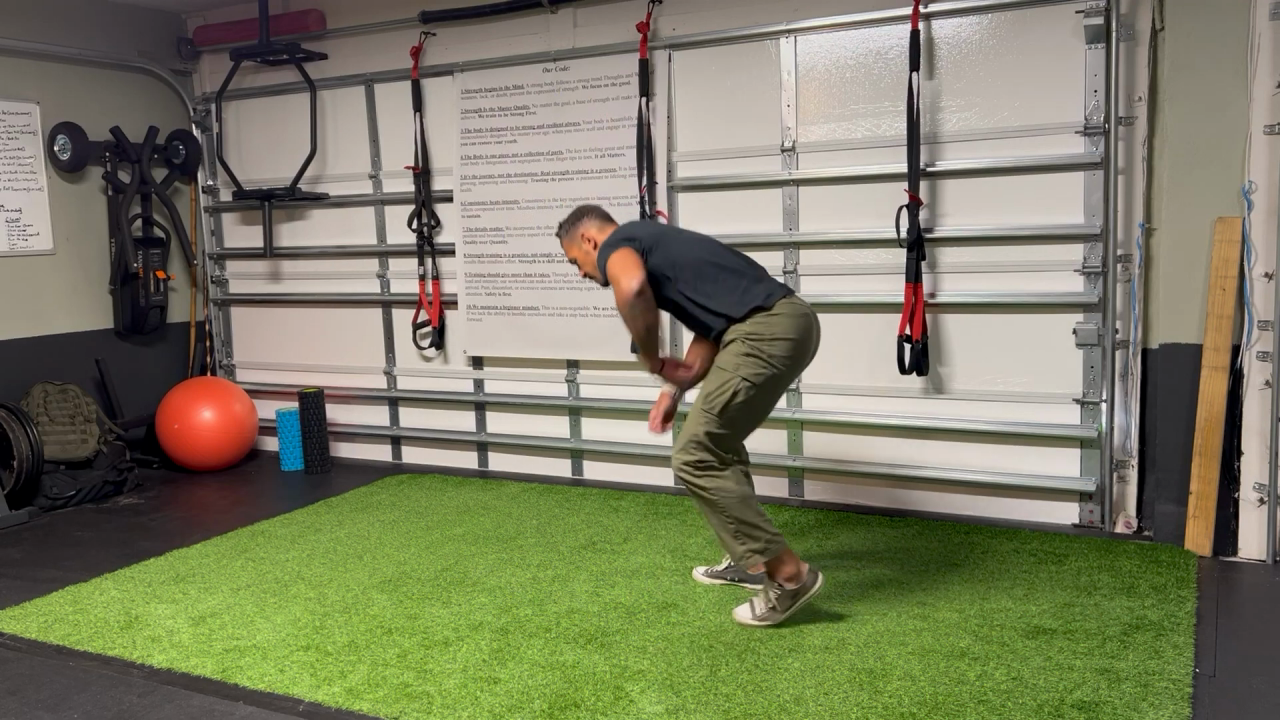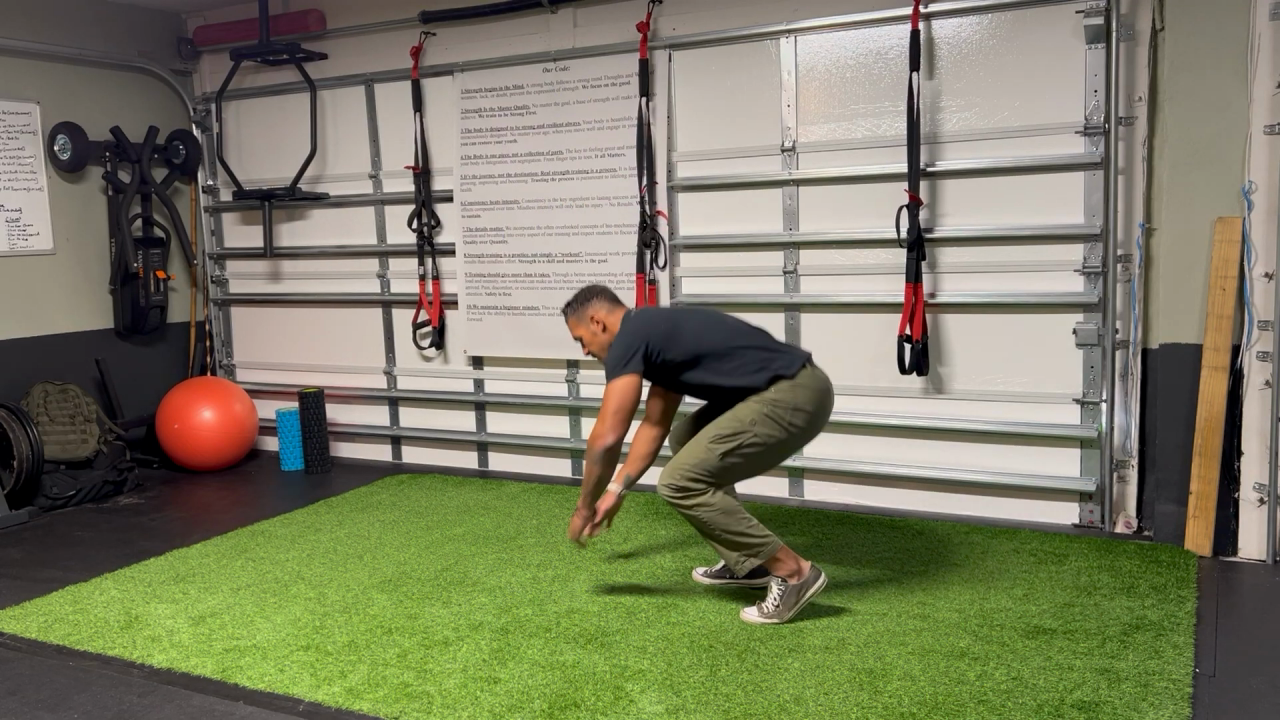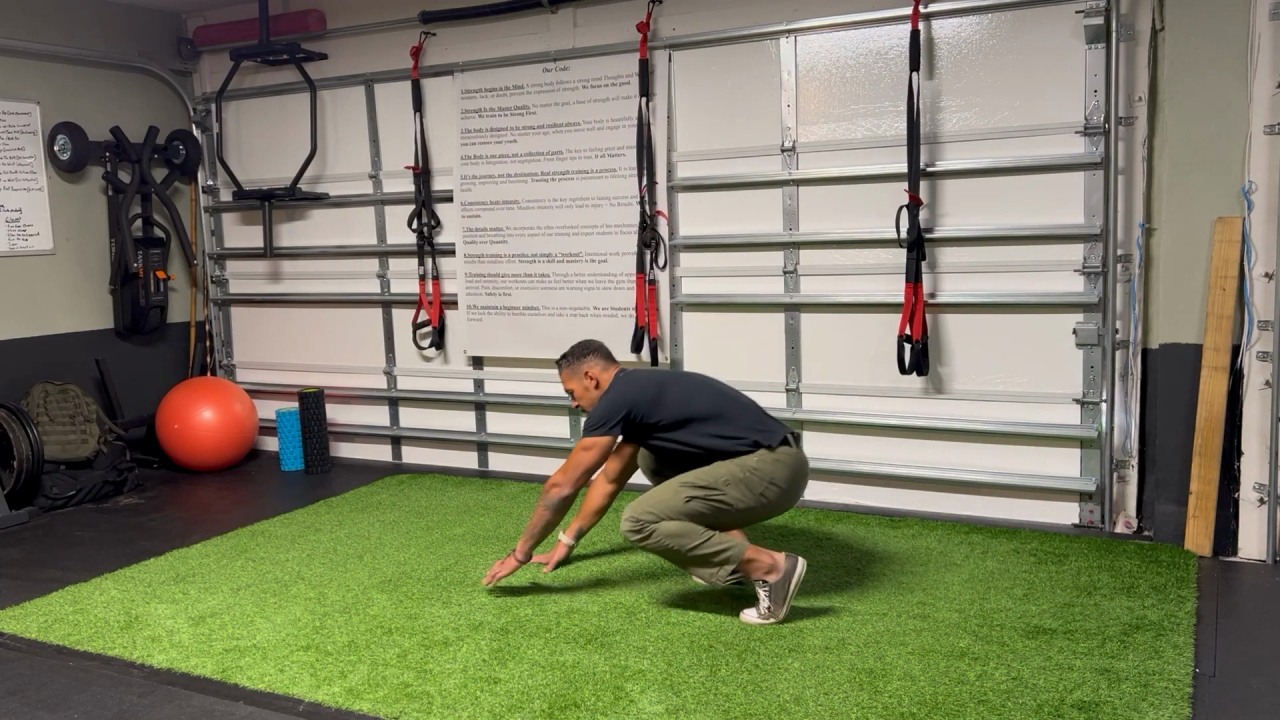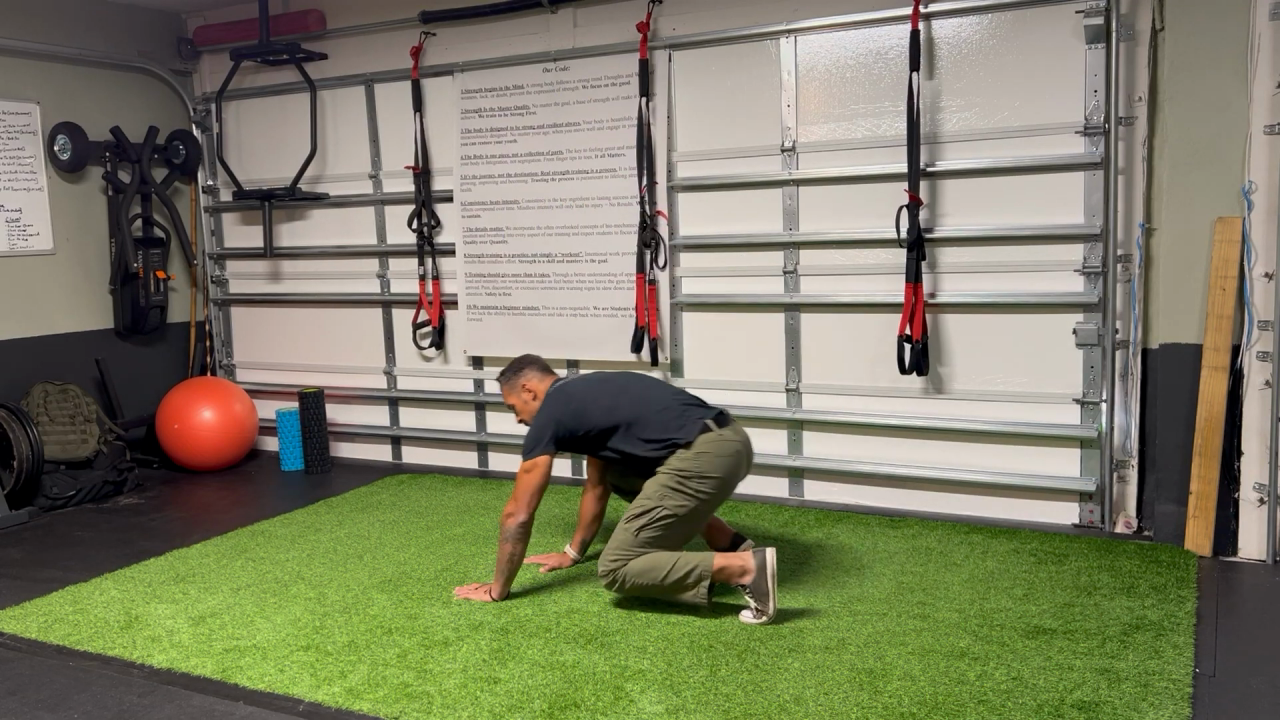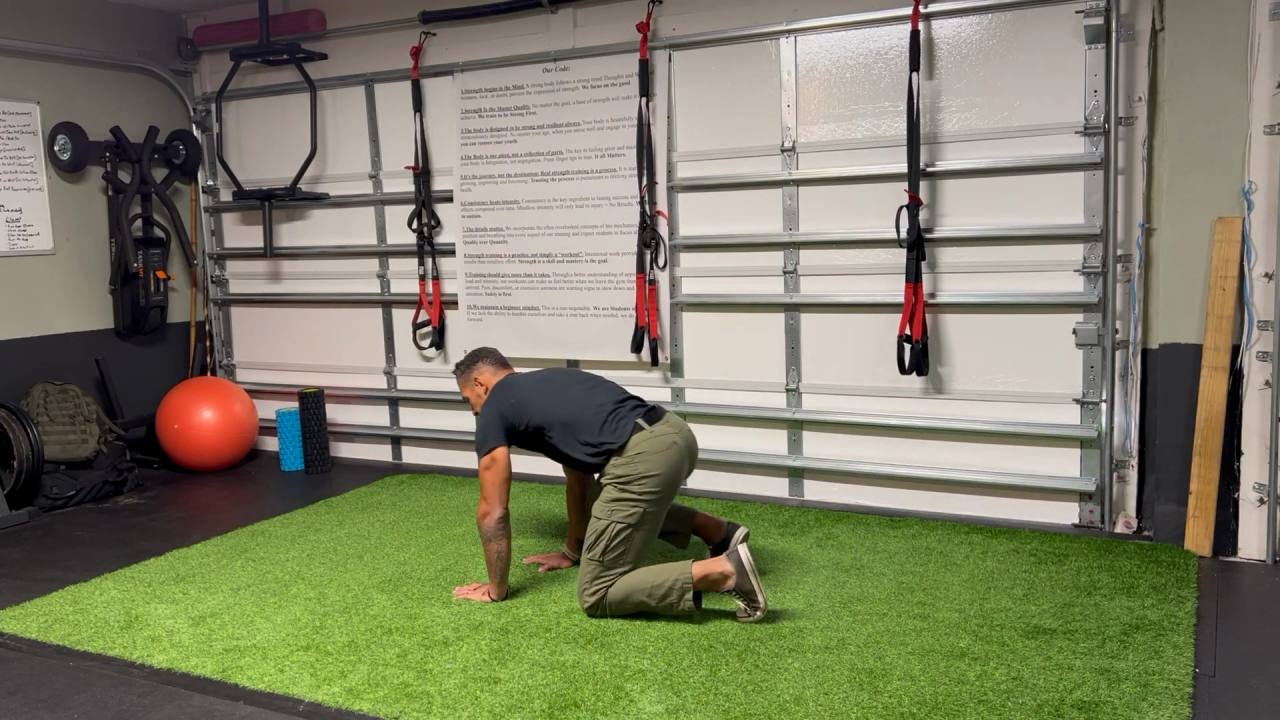
dt=0.3s
person 1, frame 1
left shoulder: (618, 244)
right shoulder: (648, 243)
left elbow: (632, 287)
right elbow: (706, 331)
left wrist: (656, 362)
right wrist: (675, 390)
left hip: (768, 330)
right hip: (788, 321)
left knee: (695, 458)
right knee: (713, 440)
left ankle: (791, 575)
right ankle: (750, 560)
person 1, frame 2
left shoulder: (628, 340)
right shoulder: (656, 333)
left elbow: (606, 438)
right elbow: (654, 424)
left wrist: (585, 508)
right wrist: (616, 490)
left hip: (791, 396)
right hip: (795, 387)
left knee: (681, 482)
right knee: (688, 444)
left ankle: (791, 571)
right ankle: (745, 561)
person 1, frame 3
left shoulder: (619, 398)
right shoulder: (639, 392)
left elbow: (564, 485)
right elbow: (609, 477)
left wrist: (521, 553)
right wrist: (566, 541)
left hip: (771, 468)
right hip: (768, 458)
left knee: (639, 522)
right knee: (653, 461)
left ankle: (771, 566)
right ankle: (736, 548)
person 1, frame 4
left shoulder: (550, 415)
right shoulder: (588, 393)
left elbow: (519, 513)
right elbow: (597, 485)
left wrist: (498, 588)
right wrist: (572, 551)
left hip: (706, 456)
right hip: (726, 443)
left knee: (616, 569)
right knee: (617, 473)
left ankle: (743, 568)
right ankle: (727, 542)
person 1, frame 5
left shoulder: (494, 412)
right shoulder: (548, 382)
left elbow: (493, 511)
right elbow: (580, 476)
left wrist: (497, 588)
right wrist: (574, 551)
left hip: (643, 456)
right hip: (675, 434)
left knee: (597, 596)
left ankle: (721, 571)
right ankle: (718, 530)
